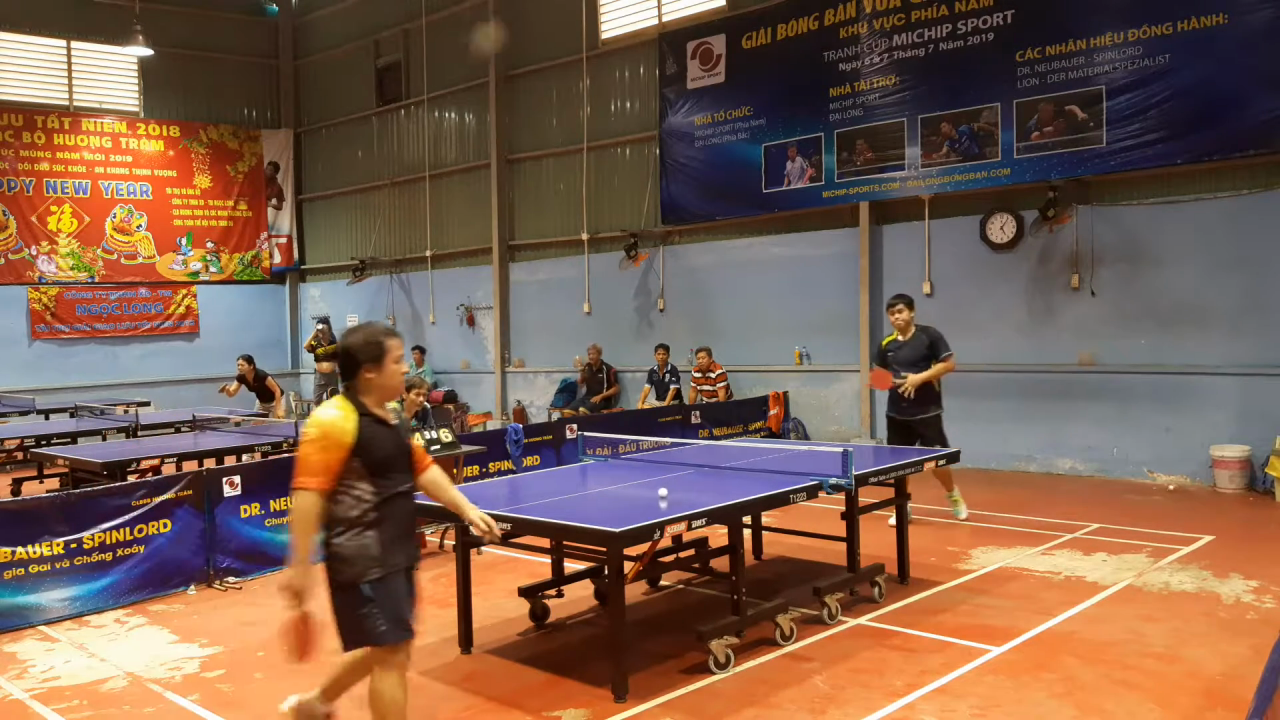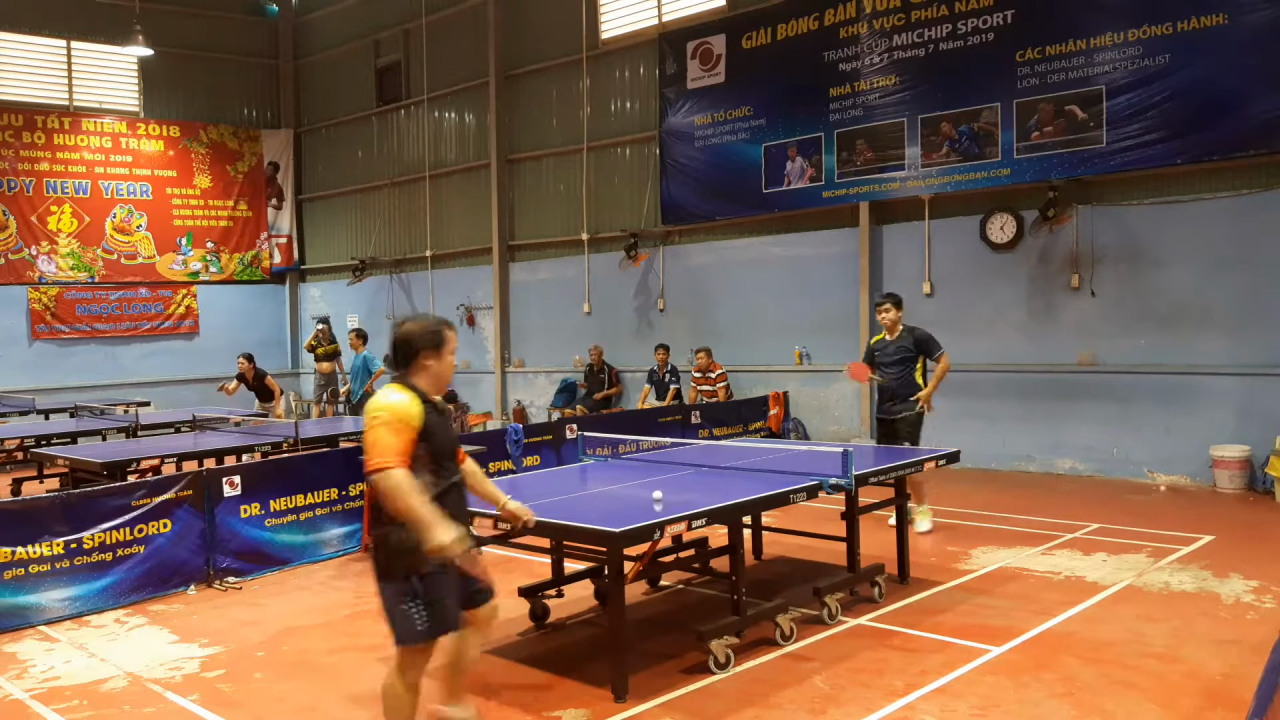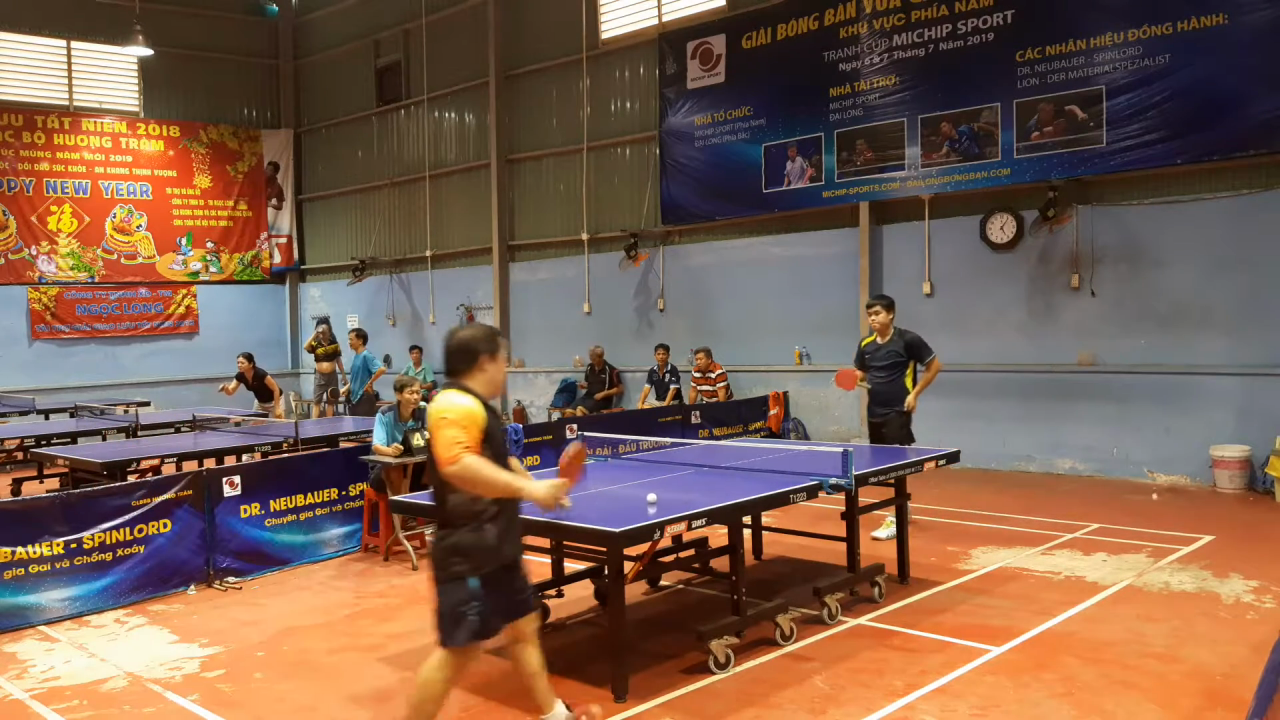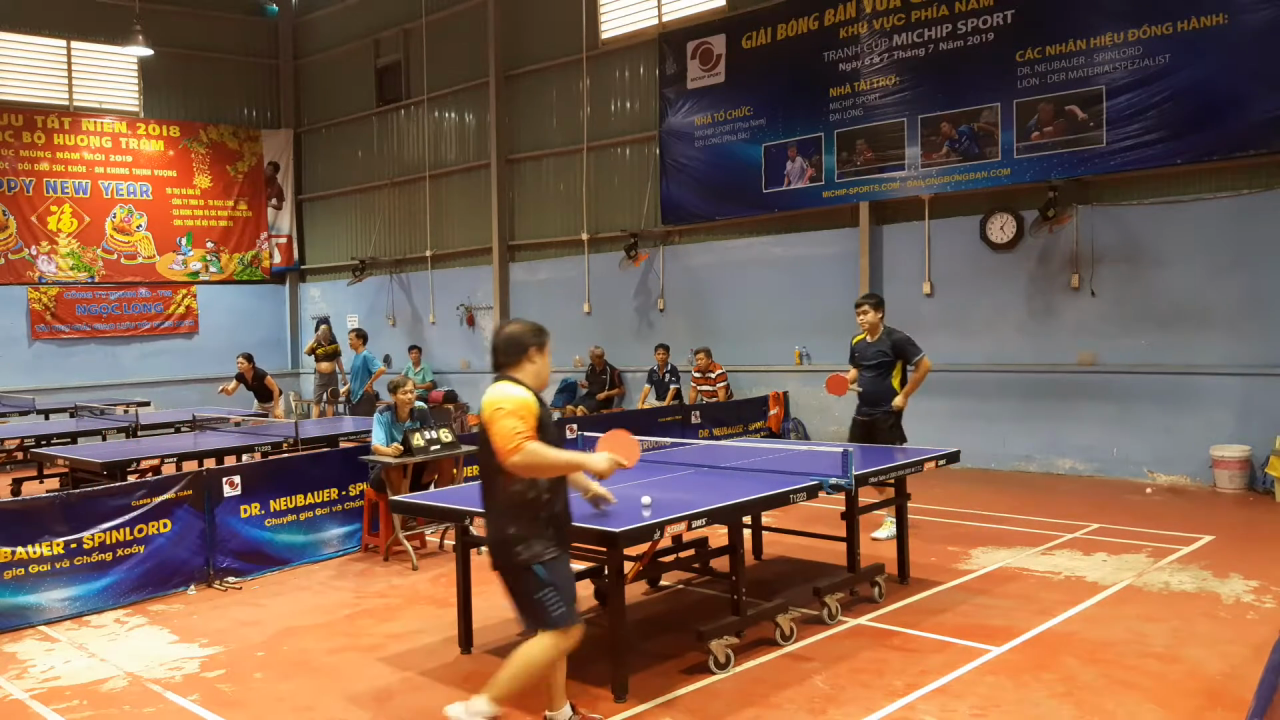
dt=0.2s
person 1, frame 1
left shoulder: (388, 416)
right shoulder: (332, 421)
left elbow: (422, 468)
right elbow: (306, 494)
left wrist: (467, 509)
right wrist: (301, 564)
left hip: (396, 555)
right hip: (363, 562)
left knee: (384, 648)
right knee: (393, 655)
person 1, frame 2
left shoulder: (427, 405)
right shoulder: (393, 404)
left elbow: (458, 461)
right elbow: (386, 474)
left wrist: (502, 501)
right wrist: (433, 526)
left hip: (445, 547)
right hip: (411, 551)
left knee: (477, 618)
right knee: (414, 652)
person 1, frame 3
left shoulder: (477, 407)
right shoulder: (456, 407)
right elbow: (458, 467)
left wrist: (539, 489)
right wrist: (528, 488)
left hip: (496, 549)
right hip: (469, 555)
left knee: (524, 629)
right knee: (459, 652)
person 1, frame 4
left shoulder: (518, 399)
right shoulder: (509, 397)
right elbow: (520, 455)
left wrist: (584, 484)
right wrist: (586, 462)
left hip: (532, 536)
right hip: (525, 541)
left knee: (552, 628)
right knee: (562, 632)
person 2, frame 1
left shoulder: (929, 336)
right shoulder: (886, 345)
left elbow: (948, 364)
left wrist: (919, 378)
left hip: (927, 410)
right hip: (897, 412)
left ankle: (953, 494)
person 2, frame 2
left shoulder: (917, 336)
right shoulder: (875, 343)
left elbow: (943, 361)
right elbow: (868, 370)
left wrist: (929, 390)
left hip: (910, 408)
right hip: (884, 411)
left ankle: (922, 509)
person 2, frame 3
left shoulder: (908, 339)
right shoulder: (865, 344)
left elbow: (934, 365)
right elbow: (861, 372)
left wrist: (915, 393)
left hip: (898, 412)
right hip: (875, 413)
left ankle: (896, 519)
person 2, frame 4
left shoulder: (897, 339)
right shoulder: (857, 343)
left elbow: (924, 365)
left wrist: (904, 396)
right wrist: (846, 380)
left hip: (887, 412)
right hip: (863, 412)
left ankle: (894, 520)
